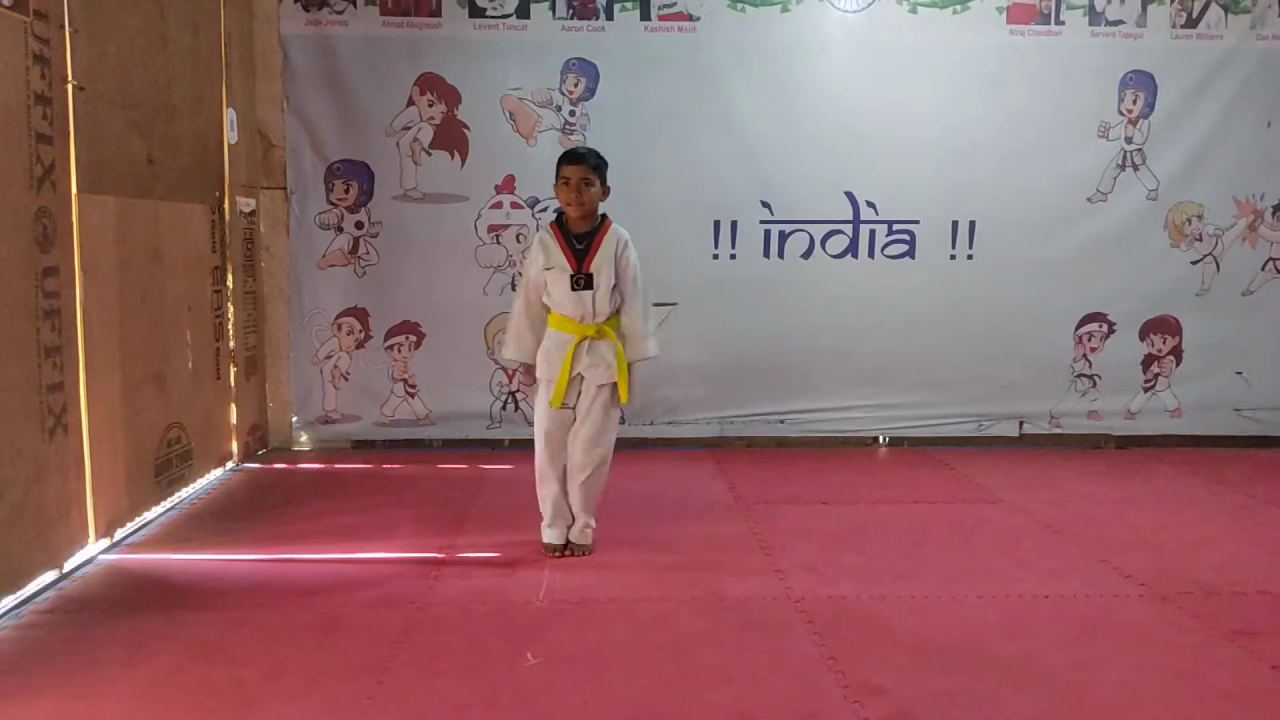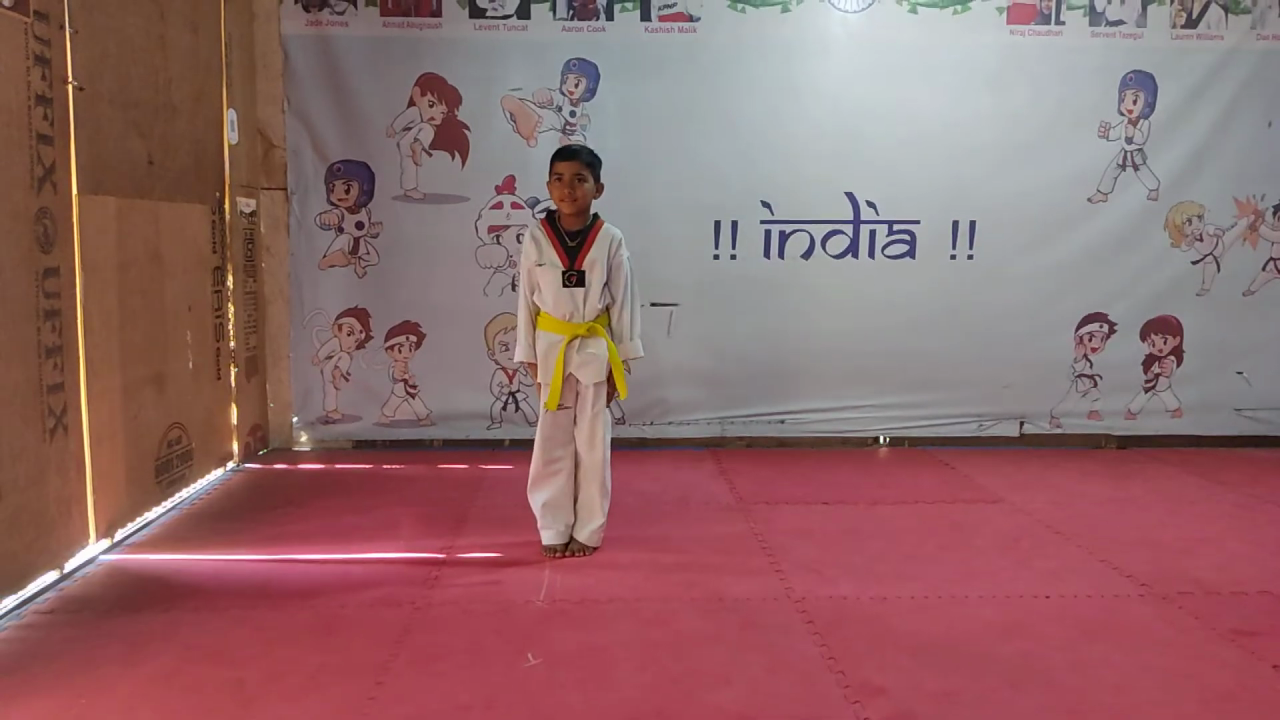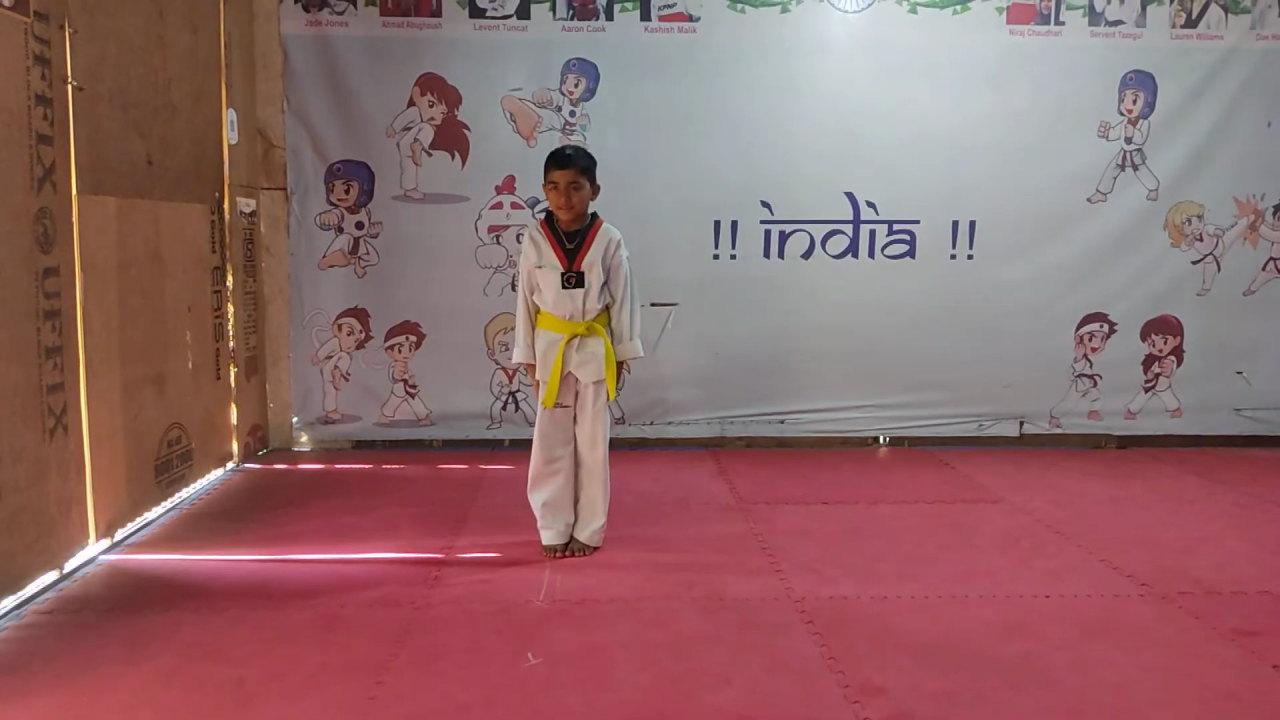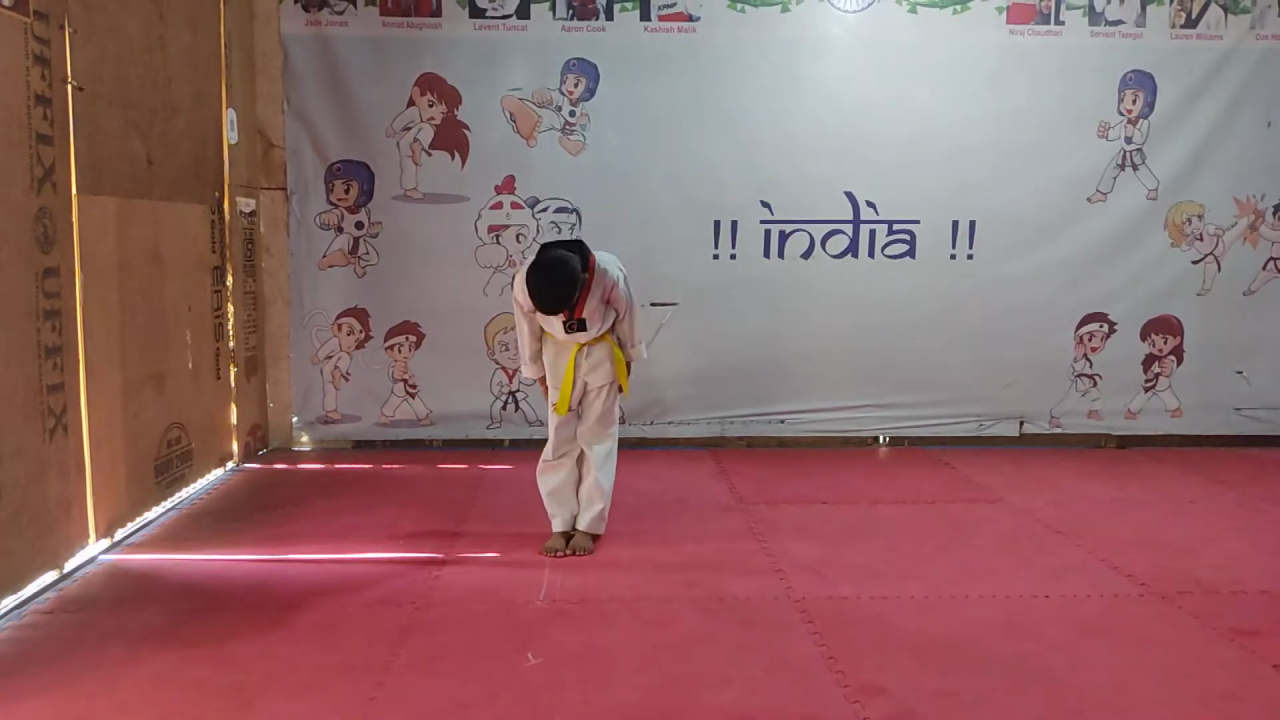
dt=0.4s
person 1, frame 1
left shoulder: (618, 241)
right shoulder: (543, 243)
left elbow: (634, 303)
right elbow: (528, 303)
left wrist: (635, 358)
right wrist: (524, 358)
left hip: (603, 352)
right hip: (558, 349)
left knee: (589, 447)
right knee: (549, 443)
left ankle: (582, 530)
right ankle: (556, 529)
person 1, frame 2
left shoulder: (611, 240)
right shoulder: (536, 239)
left elbow: (624, 302)
right elbow: (527, 302)
left wrist: (621, 360)
right wrist: (531, 358)
left hip: (595, 351)
right hip: (552, 349)
left knee: (593, 444)
right knee: (552, 445)
left ankle: (587, 532)
right ankle: (555, 531)
person 1, frame 3
left shoulder: (610, 241)
right shoulder: (535, 241)
left elbow: (623, 301)
right elbow: (525, 301)
left wrist: (620, 358)
right wrist: (529, 359)
left hip: (594, 350)
right hip: (551, 348)
left knee: (592, 443)
right knee: (550, 444)
left ankle: (588, 531)
right ankle: (554, 531)
person 1, frame 4
left shoulder: (608, 274)
right shoulder: (525, 283)
left elbow: (626, 317)
right elbow: (528, 328)
left wrist: (625, 364)
right wrist: (538, 373)
left hip: (601, 356)
right hip: (560, 358)
left knee: (598, 440)
right knee: (560, 442)
left ankle: (588, 525)
right ankle: (561, 525)
